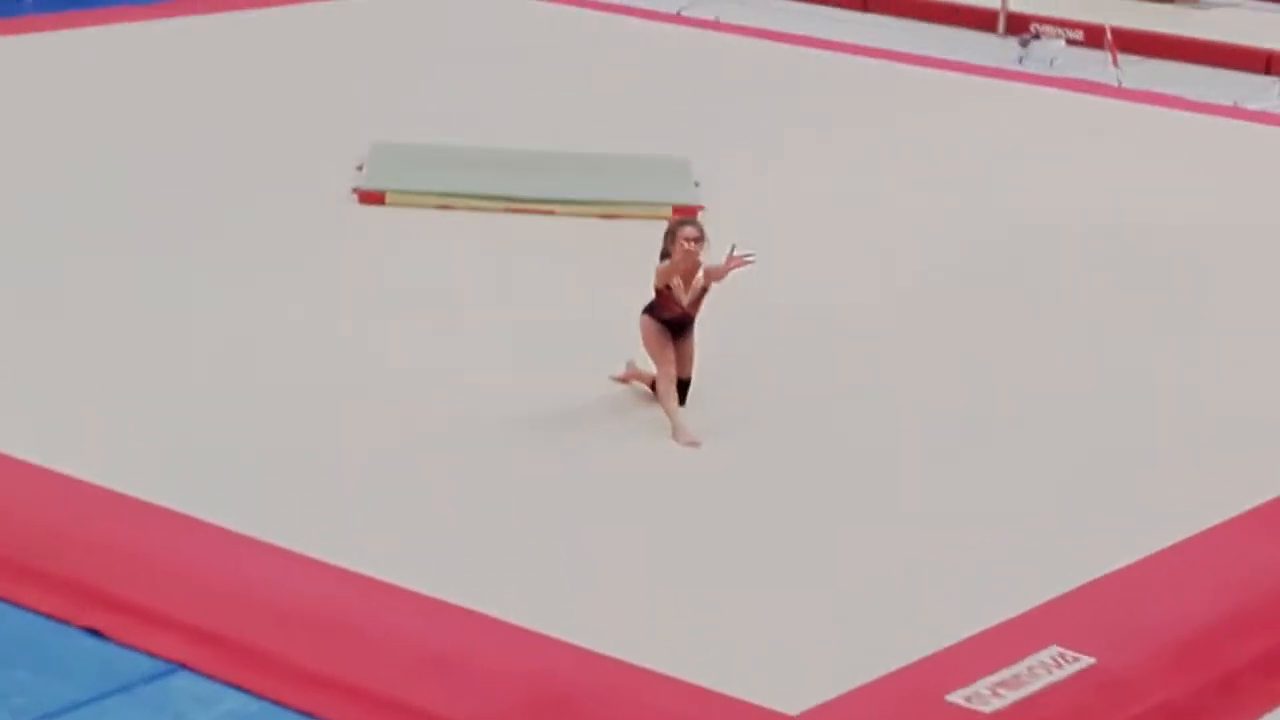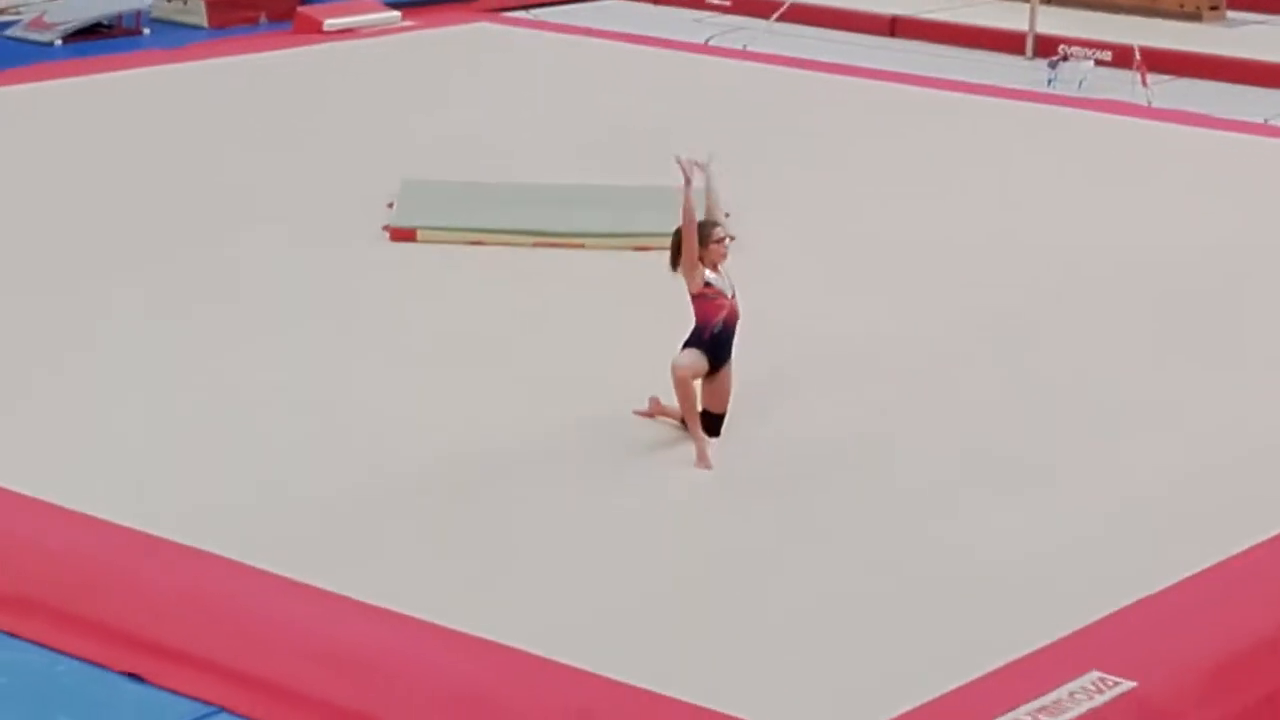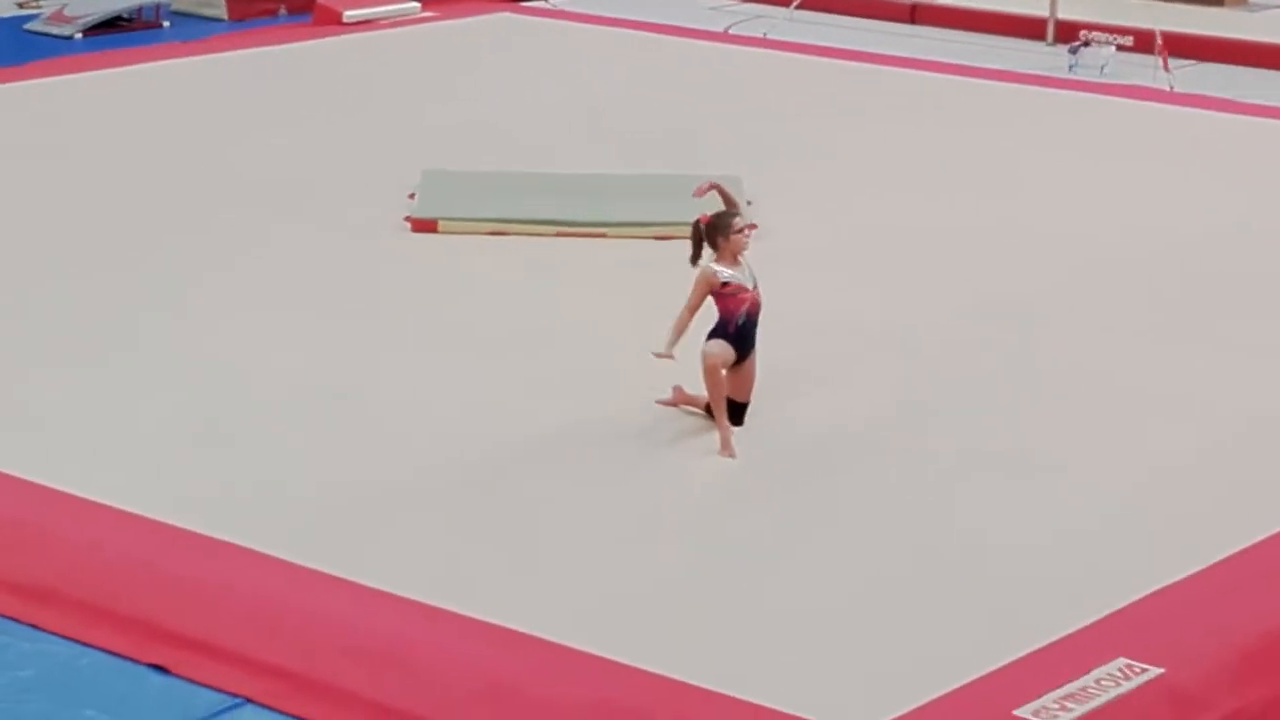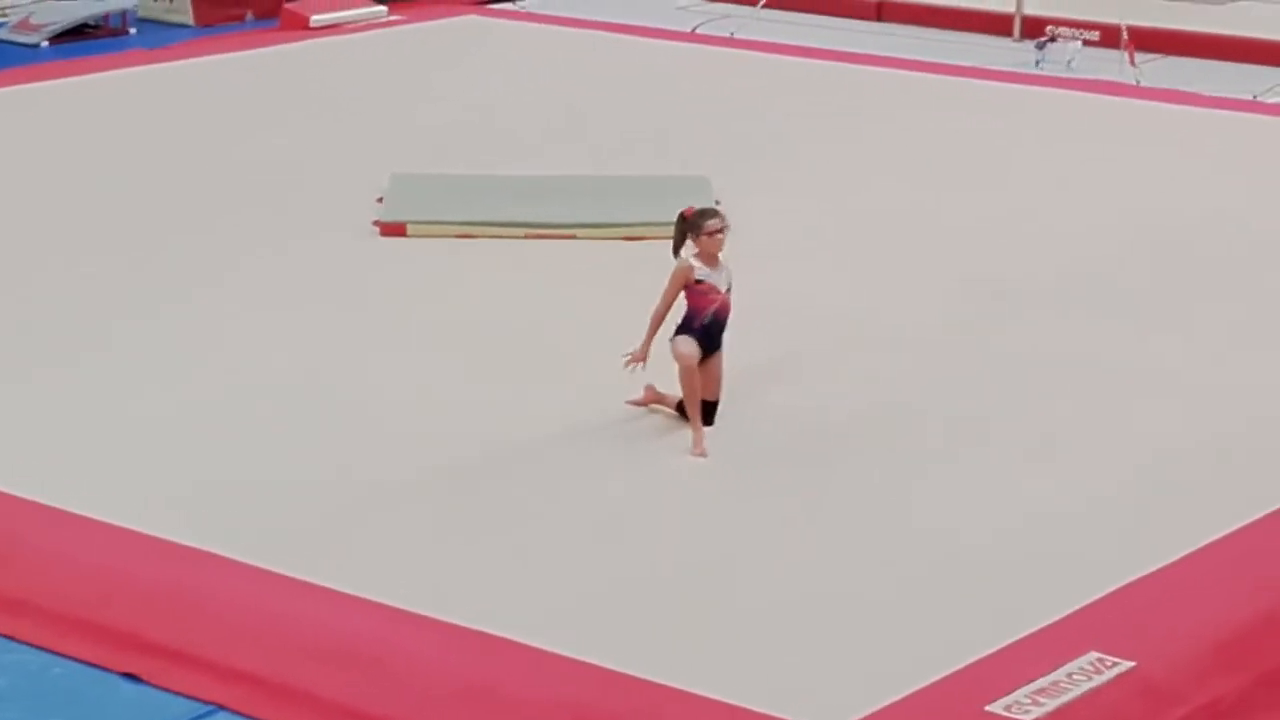
dt=1s
person 1, frame 1
left shoulder: (705, 271)
right shoulder: (664, 271)
left elbow: (716, 274)
right elbow: (672, 270)
left wrist: (726, 268)
right wrist: (682, 260)
left hip: (684, 325)
right hip: (655, 321)
left knee: (681, 387)
right knee: (667, 367)
left ankle: (635, 372)
right ankle: (678, 426)
person 1, frame 2
left shoulder: (719, 269)
right shoulder: (695, 273)
left elbow: (715, 219)
right elbow: (689, 225)
left wrist: (709, 180)
right wrist: (688, 181)
left hip: (722, 352)
right hip: (700, 348)
left knee: (713, 426)
right knee: (680, 369)
left ankle: (661, 407)
right ankle: (698, 438)
person 1, frame 3
left shoulder: (740, 259)
right shoulder: (710, 273)
left elbow: (736, 213)
right elbow: (688, 312)
left wrist: (720, 190)
right wrist: (670, 347)
left hip: (747, 341)
right hip: (725, 337)
left knee: (736, 415)
right knee: (712, 358)
left ankle: (684, 396)
right ankle: (723, 429)
person 1, frame 4
left shoulder: (723, 266)
right shoulder: (686, 267)
right elbow: (663, 307)
right wrist: (644, 346)
left hip: (714, 341)
right hip: (688, 335)
left knee: (707, 415)
right knee: (689, 360)
left ankle: (656, 396)
right ankle: (697, 433)
